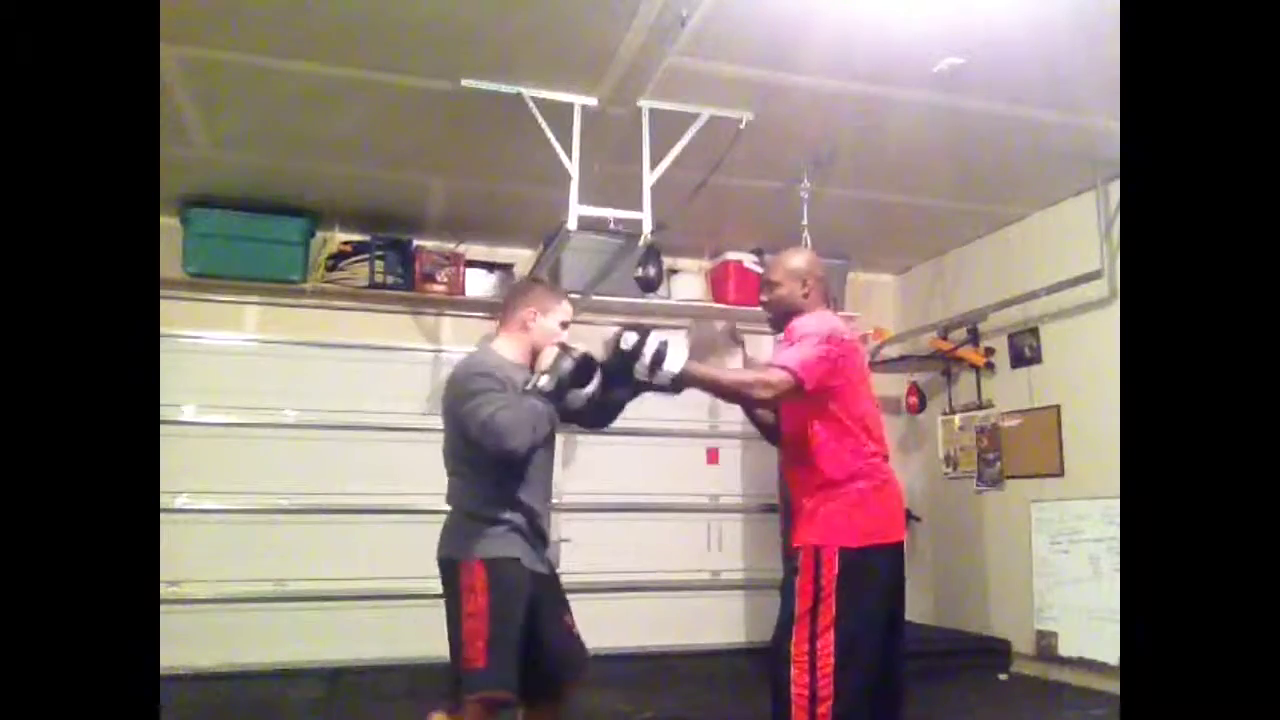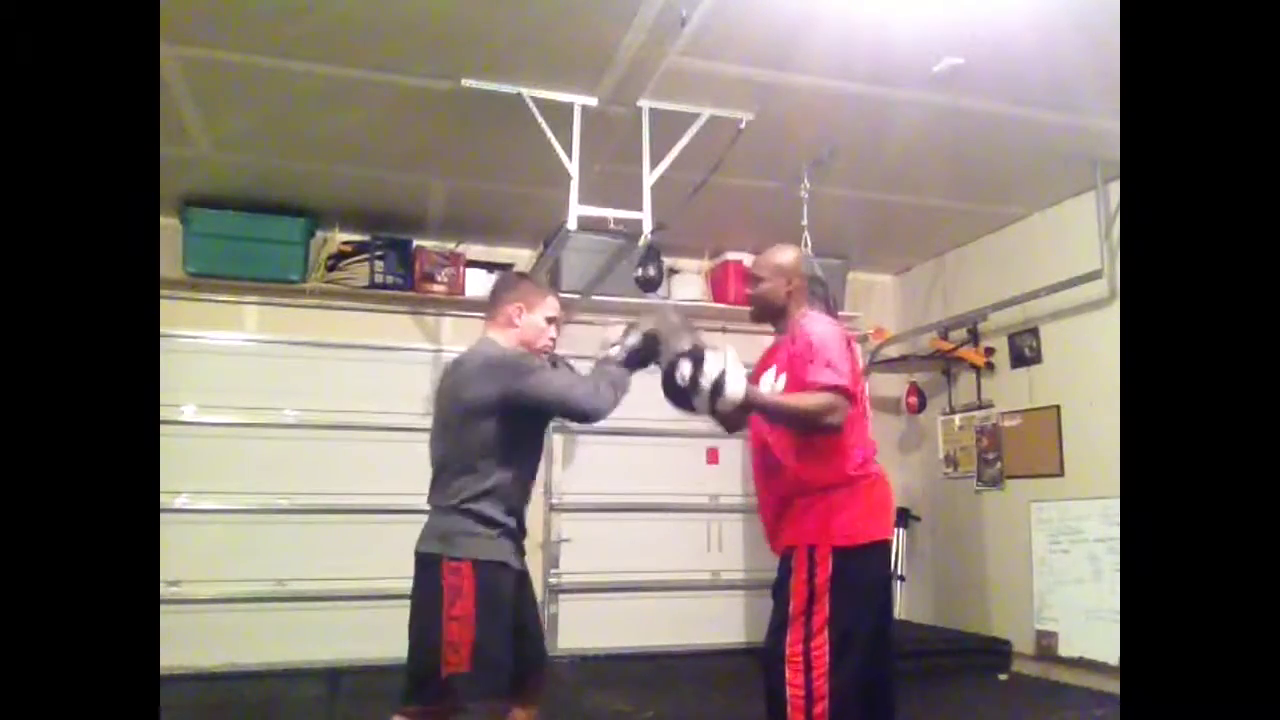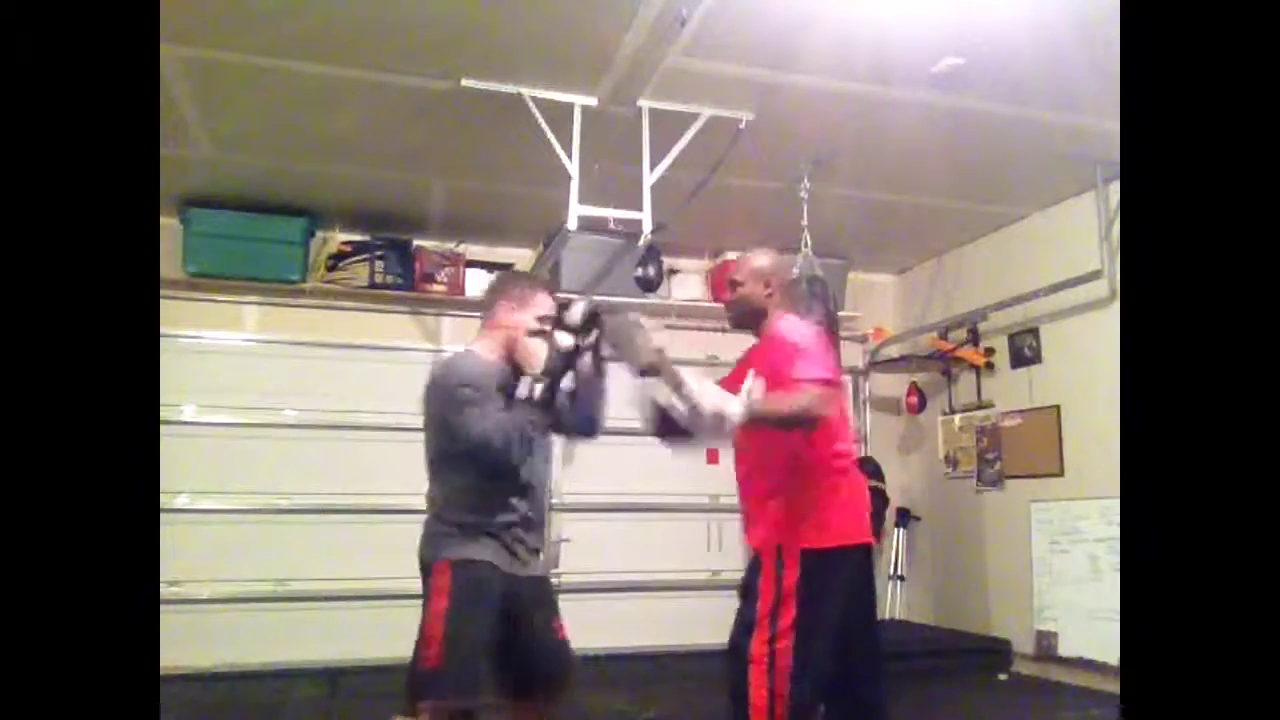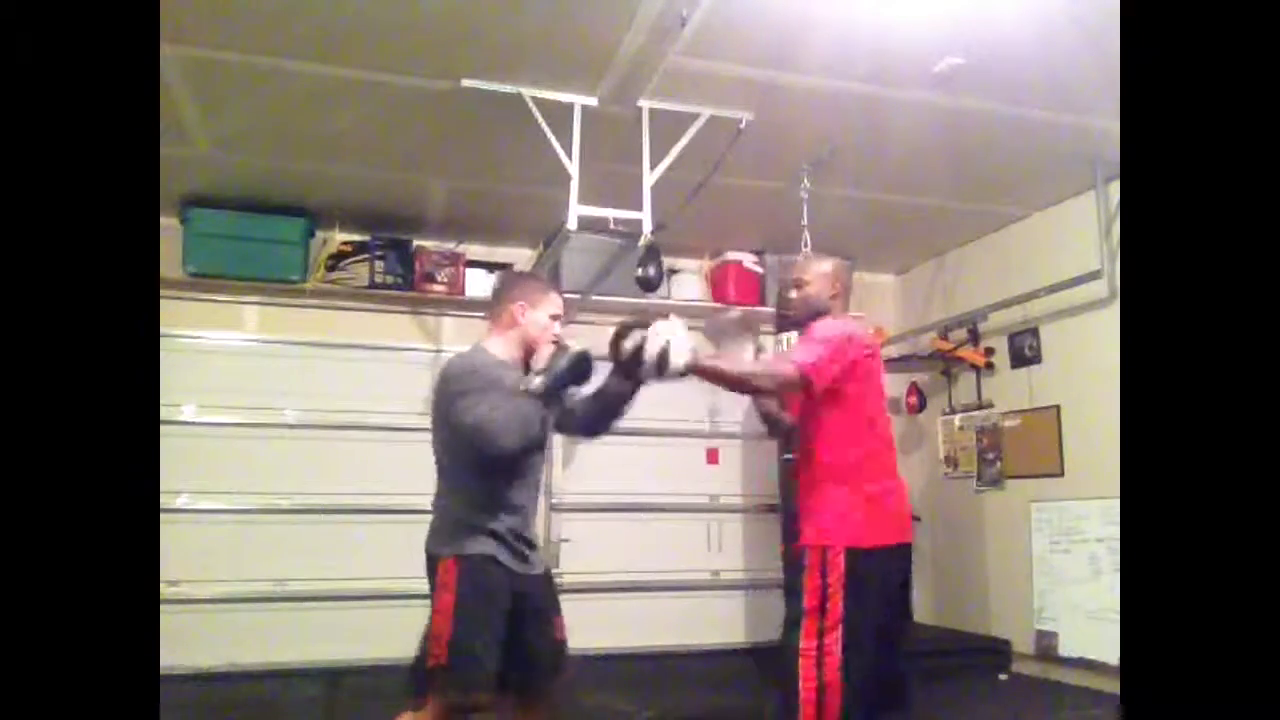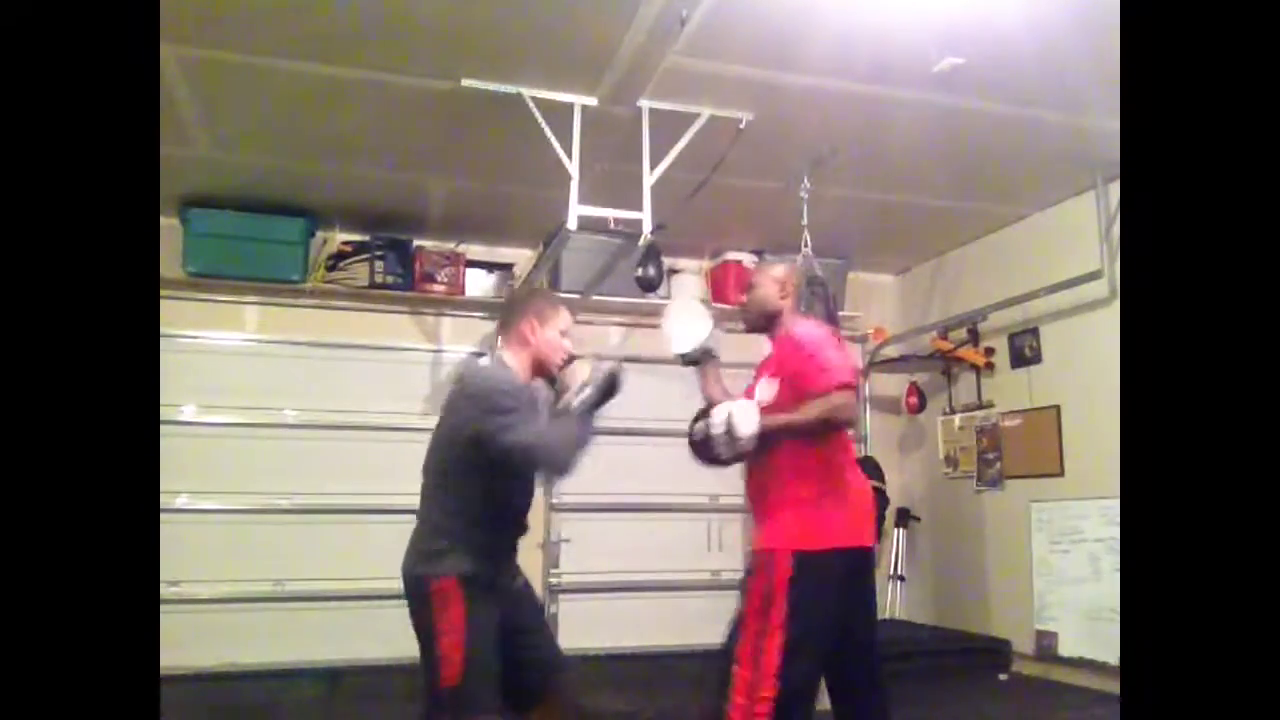
dt=1s
person 1, frame 1
left shoulder: (817, 330)
right shoulder: (818, 337)
left elbow: (768, 387)
right elbow: (783, 430)
left wrist: (682, 368)
right wrist: (707, 379)
left hip: (839, 527)
right hip: (869, 526)
left knee: (811, 663)
right knee: (864, 666)
person 1, frame 2
left shoulder: (817, 333)
right shoulder: (779, 350)
left elbow: (831, 412)
right elbow: (746, 421)
left wrist: (745, 395)
right wrist: (698, 375)
left hip: (832, 522)
right hip: (836, 525)
left knee: (802, 661)
right knee: (854, 662)
person 1, frame 3
left shoulder: (795, 336)
right shoulder: (758, 357)
left elbow: (813, 406)
right elbow: (701, 404)
left wrist: (734, 410)
right wrist: (660, 368)
left hip: (810, 526)
right hip: (834, 527)
left knee: (767, 663)
right knee: (849, 670)
person 1, frame 4
left shoulder: (837, 333)
right shoulder: (823, 345)
left elbow: (777, 378)
right elbow: (794, 423)
left wrist: (689, 359)
left hip: (847, 525)
right hip: (869, 526)
left knee: (820, 660)
right knee: (871, 662)
person 1, frame 5
left shoulder: (808, 336)
right shoulder: (779, 359)
left elbow: (841, 409)
left wrist: (760, 425)
right wrist: (705, 363)
left hip: (806, 531)
right hip: (848, 527)
left knee: (762, 667)
right knee: (853, 667)
person 2, frame 1
left shoulder: (528, 377)
right shoulder: (478, 373)
left elbow: (591, 412)
right elbow: (509, 437)
left wrist: (627, 375)
right wrist: (549, 384)
left hip: (528, 553)
right hip: (484, 553)
left knee: (552, 681)
person 2, frame 2
left shoulder: (504, 370)
right shoulder: (498, 364)
right elbow: (587, 402)
left wrist: (556, 376)
right wrist: (622, 358)
left hip: (498, 552)
right hip: (466, 554)
left knee: (526, 682)
person 2, frame 3
left shoulder: (518, 375)
right shoulder: (459, 376)
left elbow: (584, 424)
right elbow: (504, 449)
left wrist: (585, 357)
right wrist: (543, 381)
left hip: (519, 557)
right hip: (465, 555)
left knee: (542, 683)
person 2, frame 4
left shoulder: (523, 376)
right shoulder: (468, 372)
left elbow: (585, 420)
right elbow: (502, 438)
left wrist: (624, 377)
right wrist: (542, 383)
left hip: (520, 555)
right hip: (469, 552)
left knee: (538, 682)
person 2, frame 5
left shoulder: (518, 393)
right shoulder: (487, 387)
left elbow: (551, 453)
right elbow: (554, 454)
left wrist: (579, 404)
right wrist: (583, 397)
left hip: (496, 571)
right hip: (449, 573)
